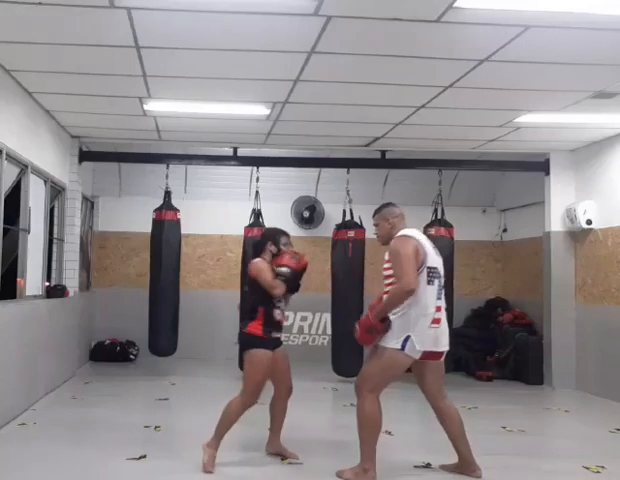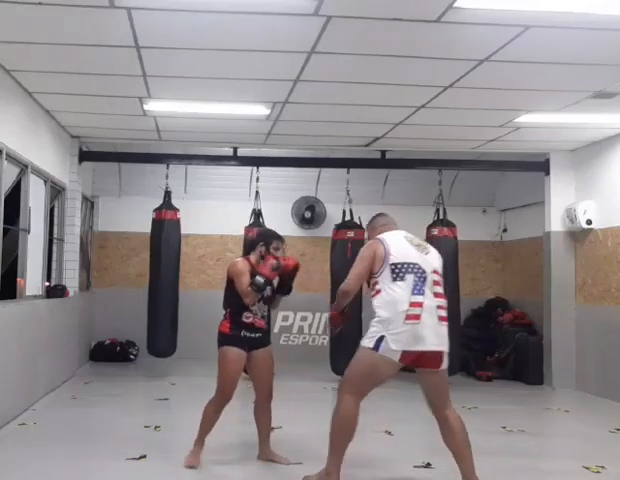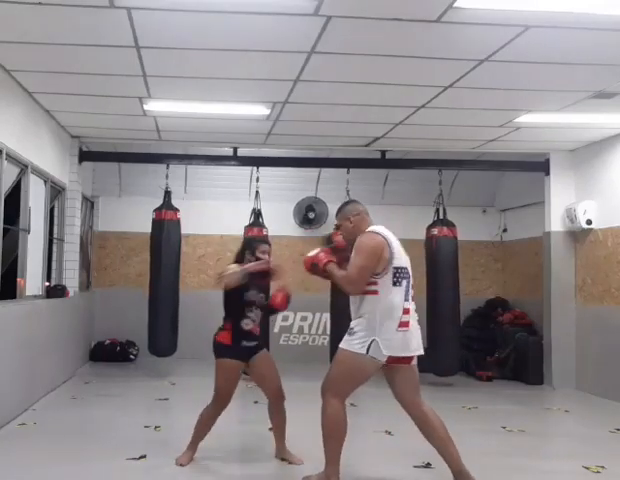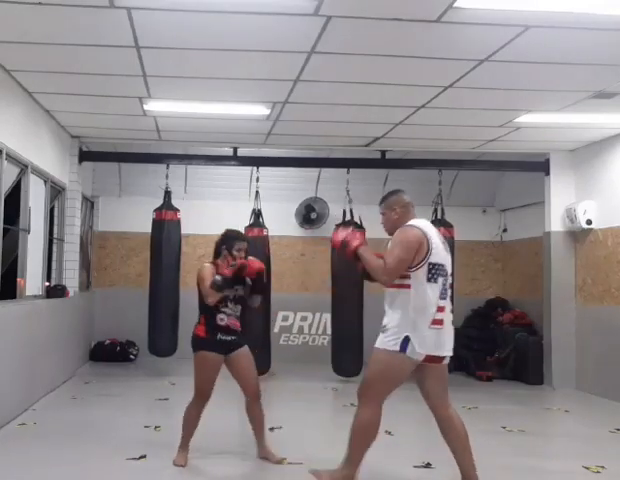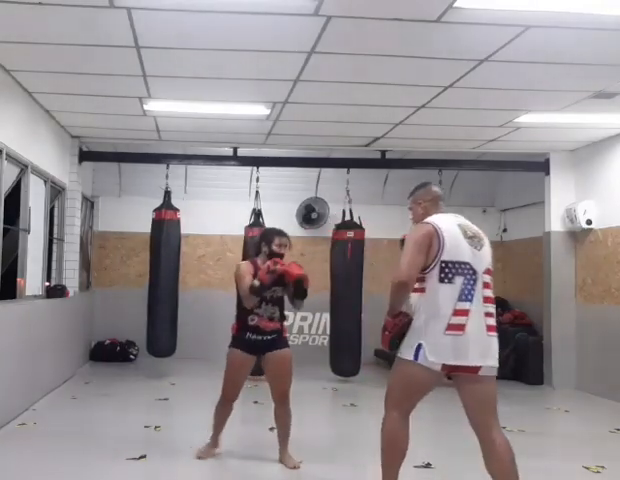
dt=1s
person 1, frame 1
left shoulder: (402, 242)
right shoulder: (423, 242)
left elbow: (406, 286)
left wrist: (374, 315)
right wrist: (381, 305)
left hip: (409, 329)
right hip: (433, 330)
left knee: (366, 389)
right knee: (437, 398)
person 1, frame 2
left shoulder: (376, 244)
right shoulder: (431, 251)
left elbow: (349, 287)
left wrist: (337, 309)
left hip: (395, 331)
right hip: (432, 334)
left knee: (348, 393)
right knee: (443, 409)
person 1, frame 3
left shoulder: (369, 239)
right shoulder: (387, 239)
left elbow: (353, 285)
left wrist: (325, 263)
right wrist: (332, 264)
left hip: (375, 332)
right hip: (403, 334)
left knee: (332, 393)
right knee: (415, 405)
person 1, frame 4
left shoulder: (410, 232)
right shoulder: (433, 235)
left elbow: (385, 272)
left wrist: (357, 245)
left hip: (409, 331)
right hip: (436, 333)
left knee: (369, 398)
right knee: (441, 406)
person 1, frame 5
left shoulder: (426, 229)
right shoulder: (478, 235)
left elbow: (403, 279)
left wrist: (393, 313)
left hip: (433, 339)
right hip: (478, 343)
left knee: (395, 410)
right knee: (488, 429)
person 2, frame 1
left shoulder: (274, 268)
right shoulder: (258, 264)
left elbow: (283, 298)
right elbow: (276, 291)
left wrist: (295, 278)
right wrist: (285, 268)
left hip: (272, 336)
right hip: (256, 336)
left knee: (284, 389)
right knee: (249, 396)
left ankle: (274, 443)
right ankle: (212, 445)
person 2, frame 2
left shoulder: (266, 270)
right shoulder: (239, 265)
left elbow: (271, 304)
right elbow: (249, 297)
left wrist: (286, 281)
right wrist: (265, 274)
left hip: (260, 337)
right hip: (234, 335)
left knee: (265, 395)
right knee: (223, 395)
left ankle: (265, 449)
right ankle: (197, 447)
person 2, frame 3
left shoulder: (258, 279)
right shoulder: (235, 271)
right elbow: (226, 281)
left wrist: (277, 302)
right wrist: (257, 268)
left hip: (253, 344)
right hip: (230, 344)
left knee: (277, 396)
right knee: (220, 403)
left ankle: (281, 448)
right ankle: (190, 449)
person 2, frame 4
left shoulder: (240, 271)
right shoulder: (208, 269)
left elbow: (254, 303)
right elbow: (209, 297)
left wrist: (258, 280)
right wrist: (226, 274)
left hip: (235, 338)
right hip: (208, 338)
left knee: (254, 393)
right knee: (201, 397)
left ankle: (262, 447)
right ankle: (183, 448)
person 2, frame 5
left shoulder: (282, 271)
right shoulder: (246, 267)
left elbow: (297, 304)
right elbow: (247, 299)
left wrist: (299, 286)
right wrist: (264, 277)
left hip: (275, 338)
right hip: (244, 338)
left knee: (282, 398)
right knee: (228, 396)
left ankle: (284, 451)
right ankle: (213, 442)
